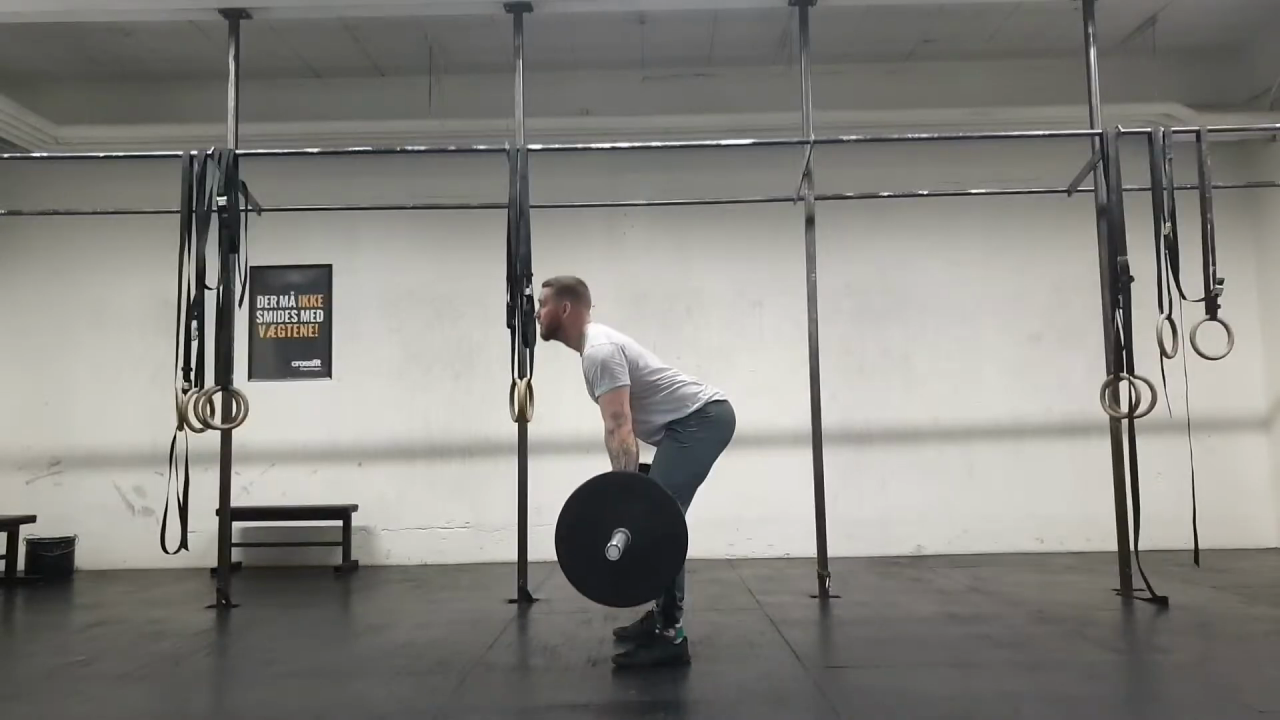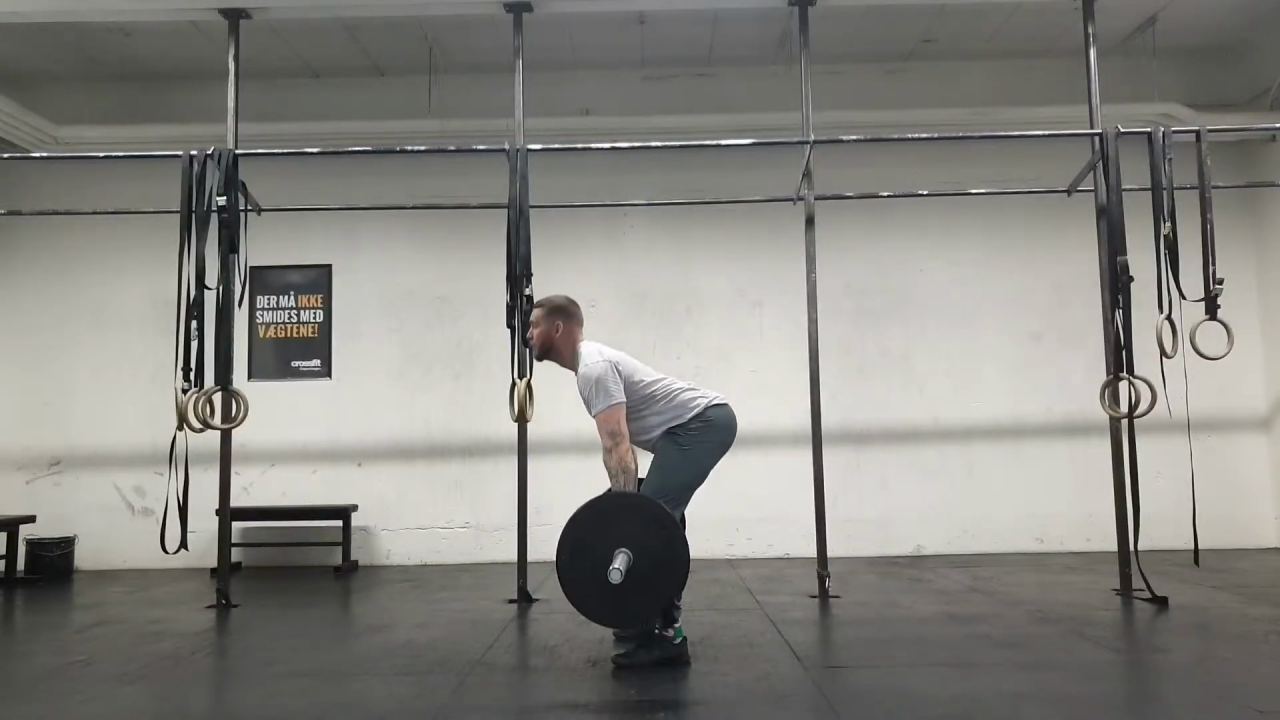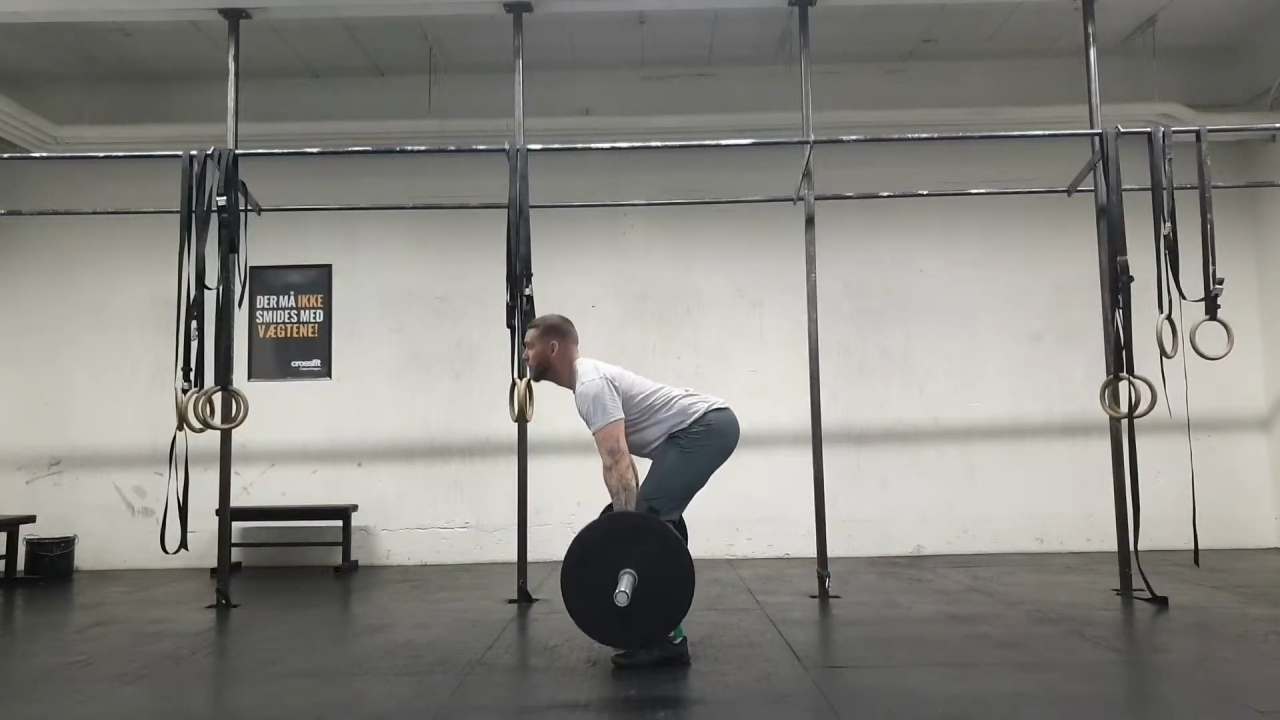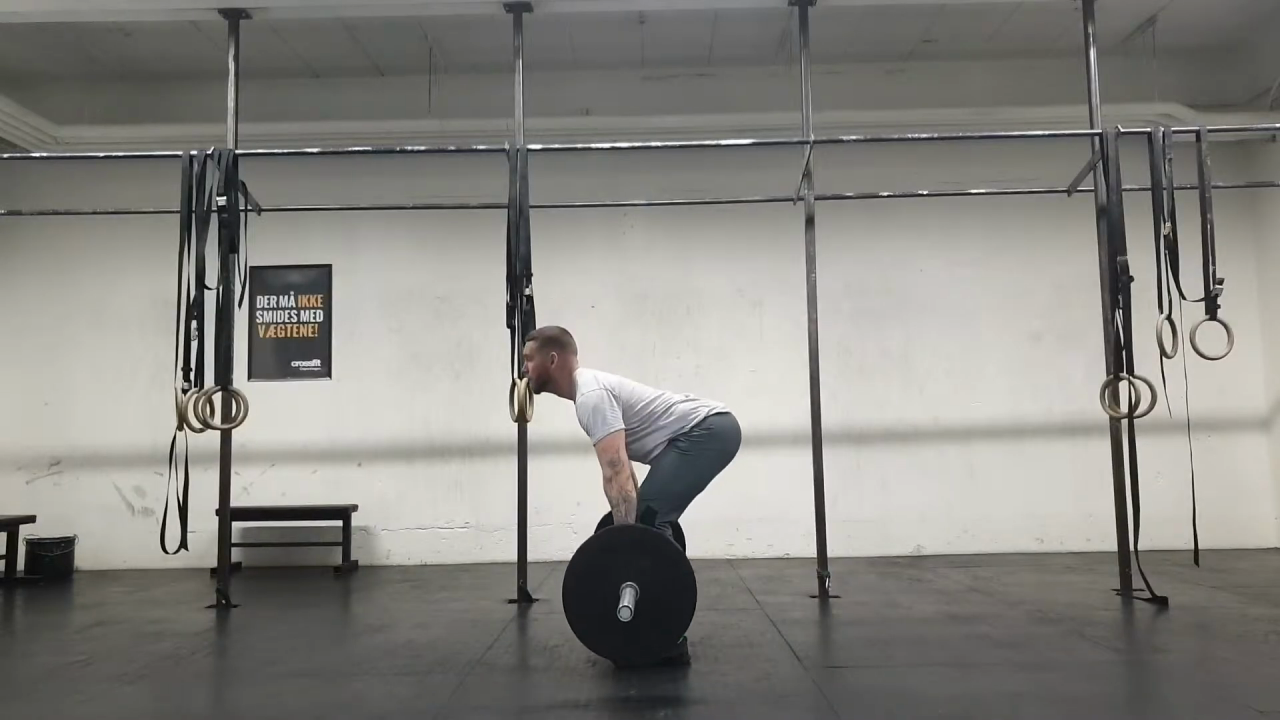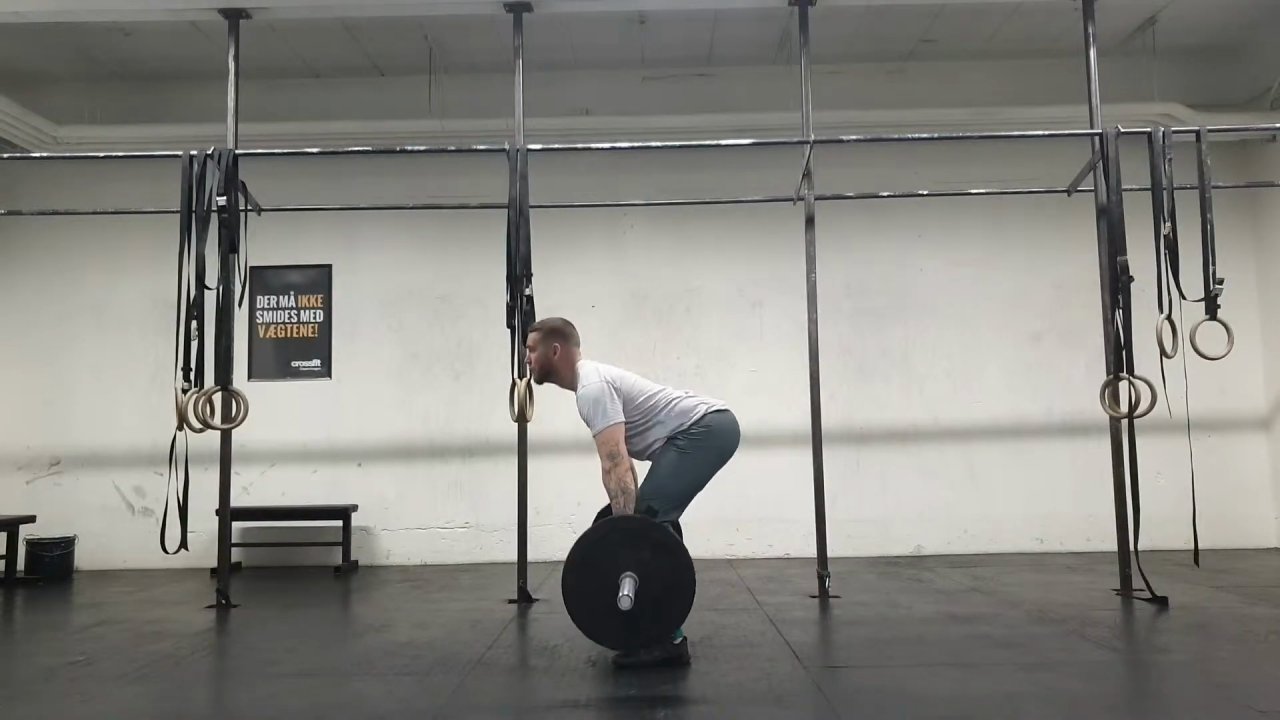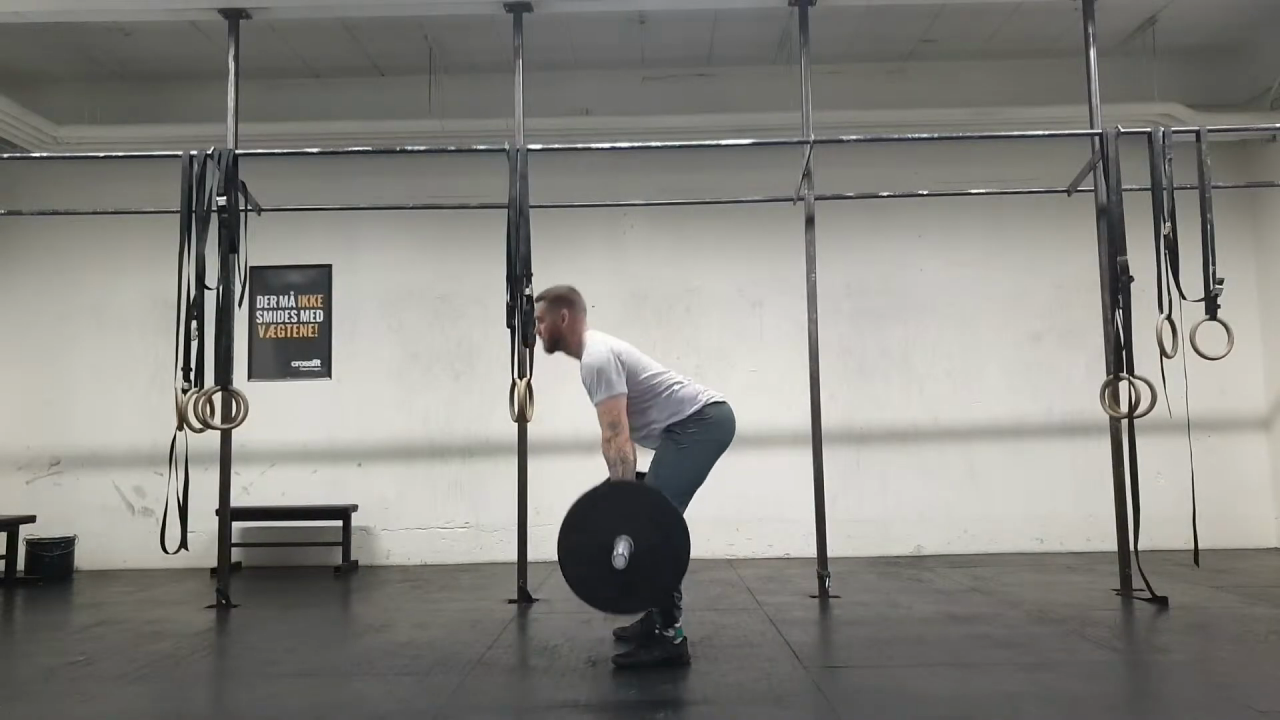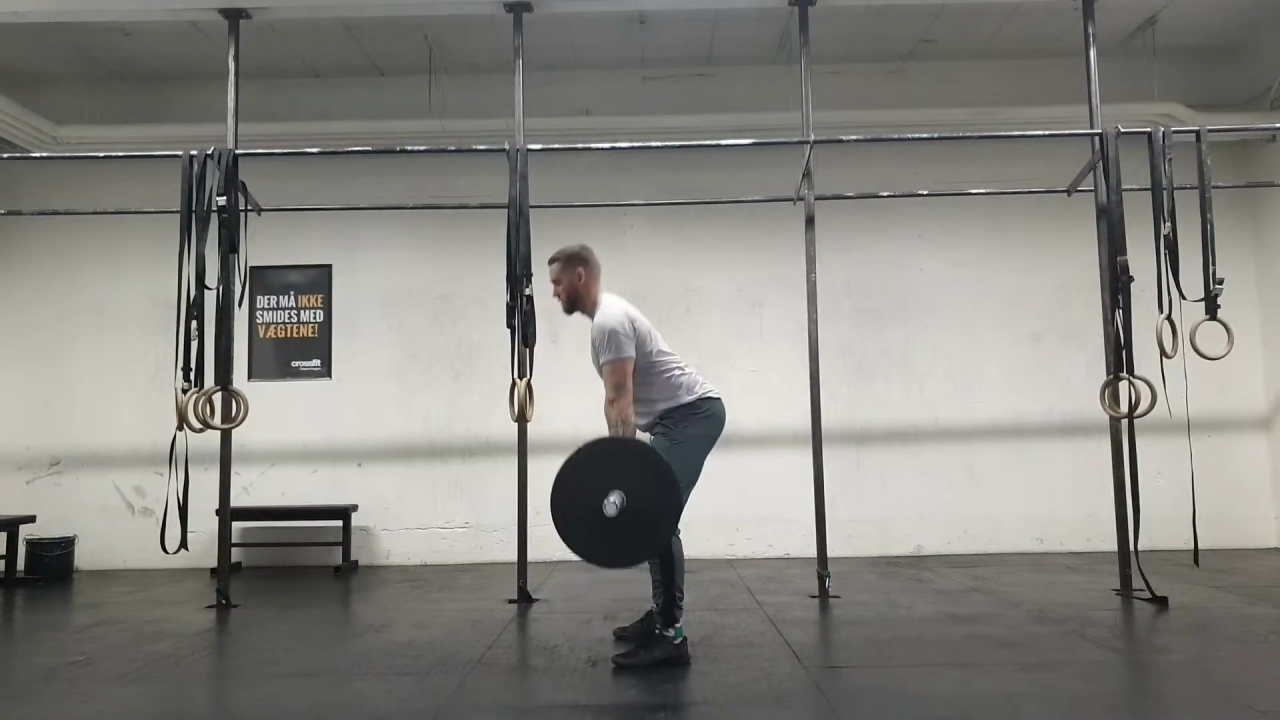
dt=0.2s
person 1, frame 1
left shoulder: (599, 351)
right shoulder: (597, 344)
left elbow: (619, 428)
right elbow: (624, 425)
left hip: (701, 419)
right hip: (700, 418)
left ankle: (670, 636)
right ankle: (662, 616)
person 1, frame 2
left shoulder: (593, 368)
right shoulder: (593, 361)
left elbow: (616, 445)
right elbow: (621, 442)
left hip: (703, 422)
right hip: (705, 420)
left ankle: (669, 636)
right ankle: (660, 617)
person 1, frame 3
left shoulder: (591, 385)
right shoulder: (590, 378)
left elbow: (616, 462)
right elbow: (622, 459)
right wrist: (632, 516)
left hip: (706, 426)
right hip: (709, 424)
left knee: (650, 520)
right knee: (651, 516)
left ankle: (668, 637)
person 1, frame 4
left shoulder: (591, 395)
right shoulder: (593, 387)
left elbow: (617, 473)
right elbow: (622, 468)
left hip: (707, 431)
right hip: (710, 429)
person 1, frame 5
left shoulder: (592, 387)
right shoulder: (593, 379)
left elbow: (616, 468)
right elbow: (621, 463)
left hip: (707, 429)
right hip: (709, 427)
left knee: (648, 522)
right knee: (650, 520)
left ankle: (669, 637)
person 1, frame 6
left shoulder: (597, 358)
right shoulder: (598, 352)
left elbow: (617, 437)
right elbow: (620, 433)
left hip: (701, 421)
right hip: (697, 420)
left ankle: (670, 636)
right ankle: (661, 617)
person 1, frame 7
left shoulder: (609, 321)
right shoulder: (611, 315)
left elbow: (620, 401)
right elbow: (623, 396)
left hip: (691, 413)
right hip: (683, 413)
left ankle: (670, 635)
right ankle: (661, 615)
